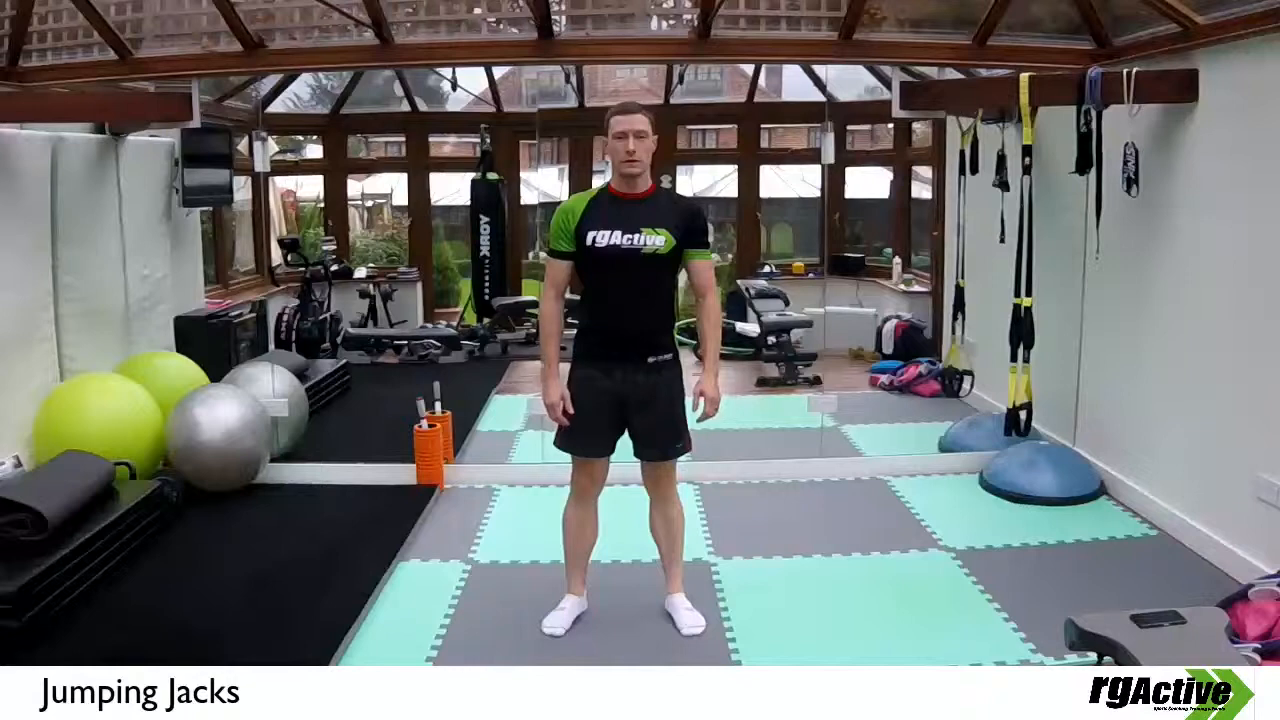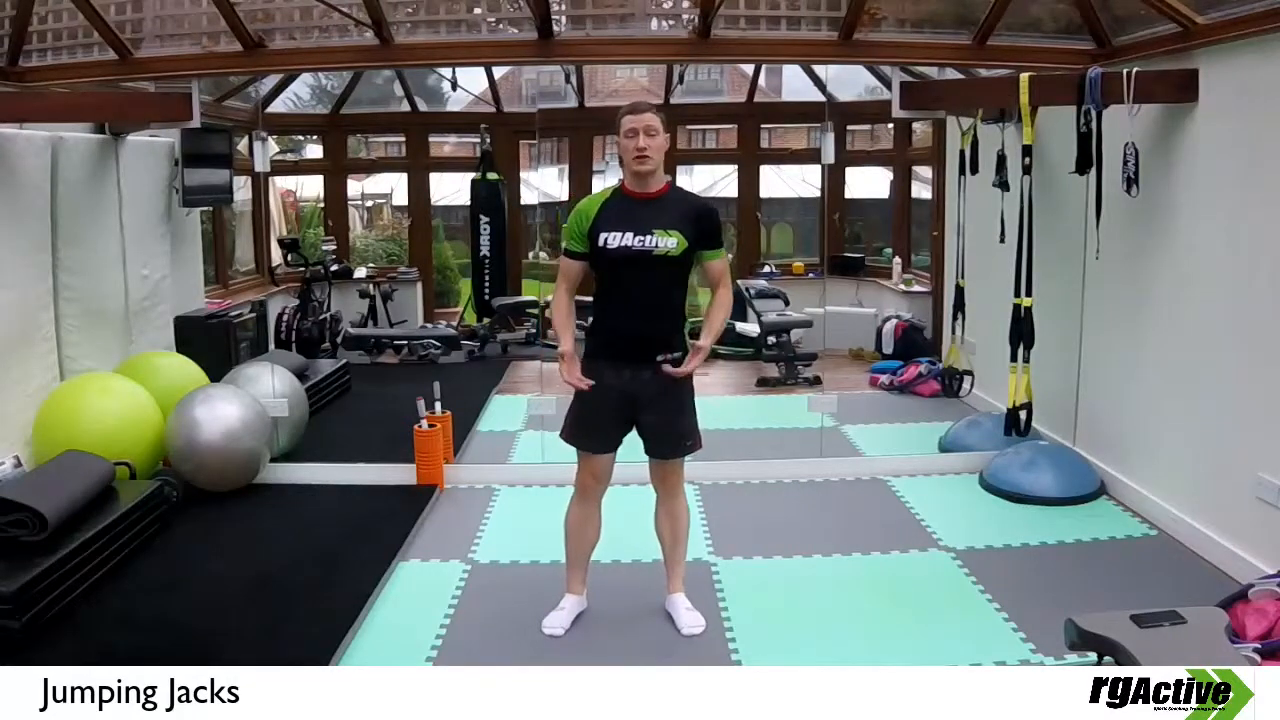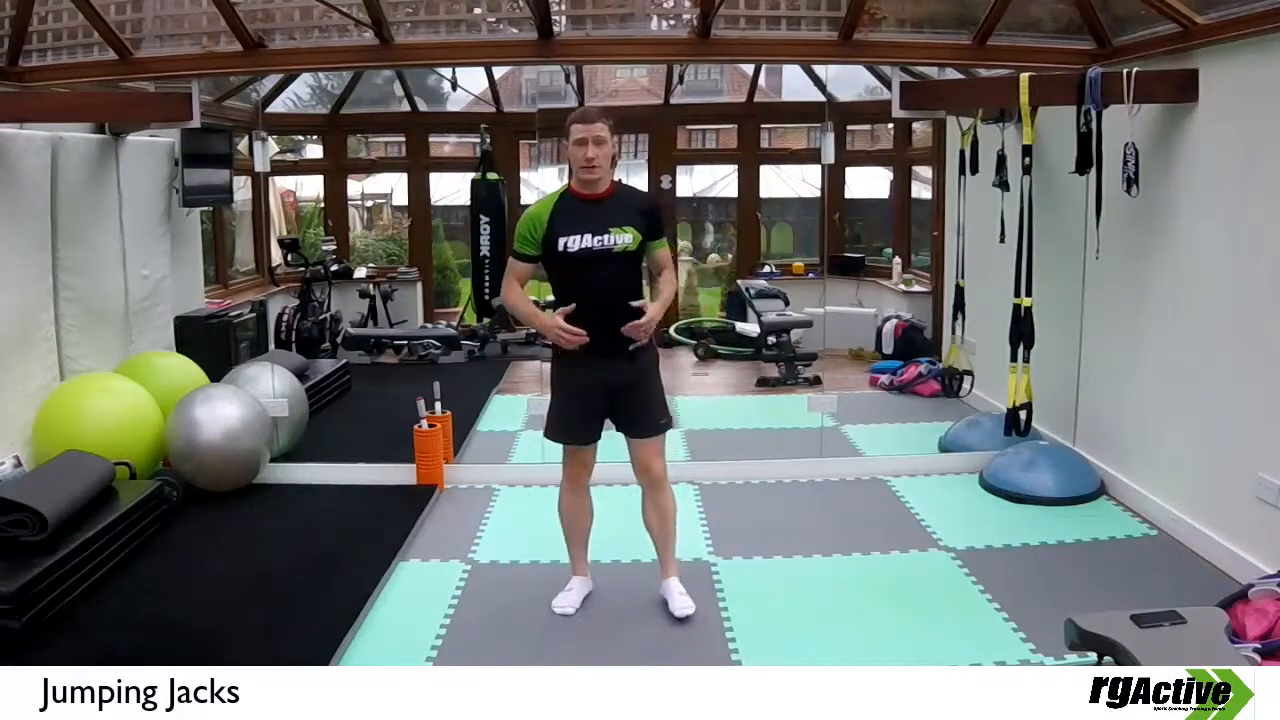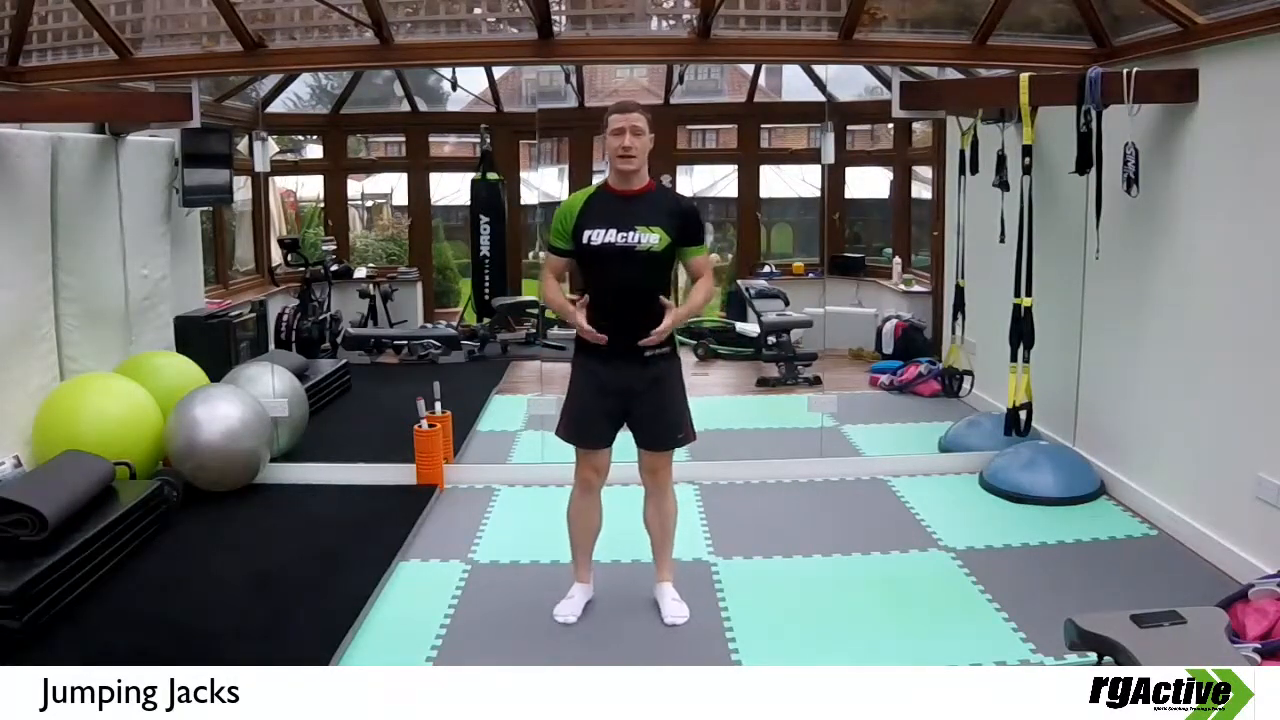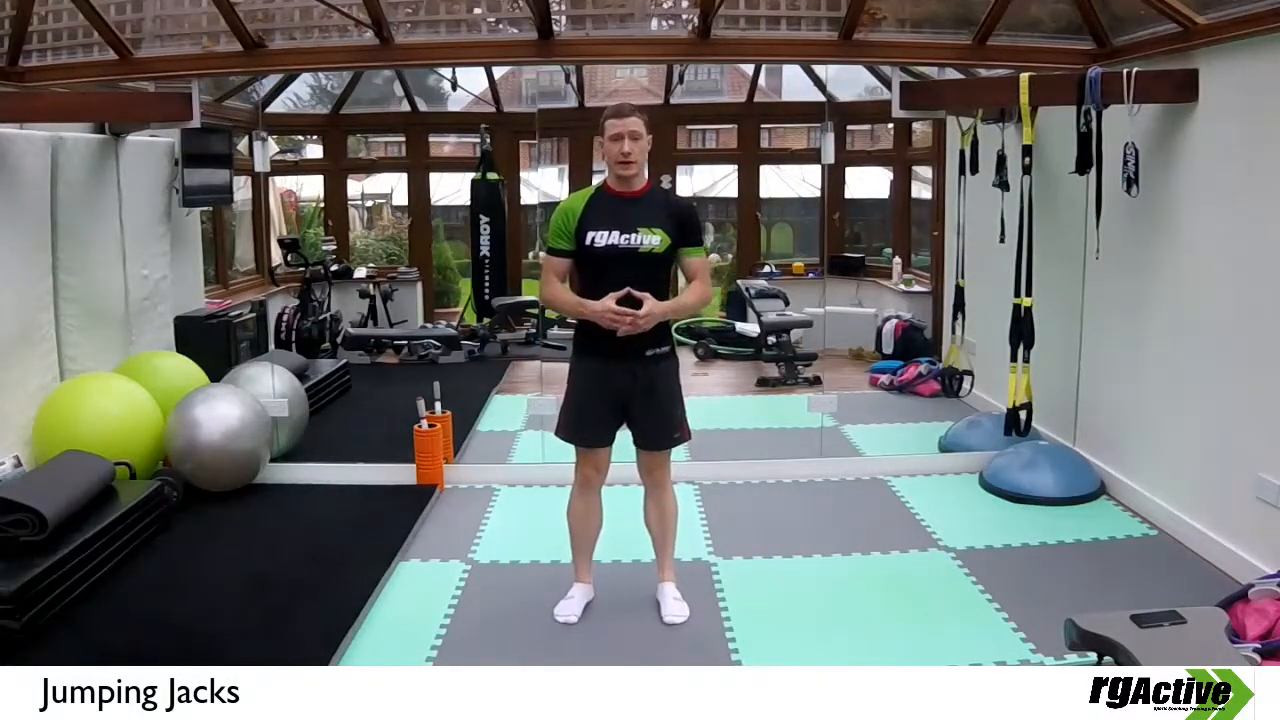
dt=1s
person 1, frame 1
left shoulder: (683, 212)
right shoulder: (576, 211)
left elbow: (706, 294)
right elbow: (553, 295)
left wrist: (710, 371)
right wrist: (551, 374)
left hip: (658, 371)
right hip: (592, 371)
left knee: (662, 485)
right knee: (584, 486)
left ankle: (675, 592)
right ankle: (575, 594)
person 1, frame 2
left shoulder: (697, 212)
right shoulder: (591, 210)
left elbow: (721, 286)
right elbow: (565, 287)
left wrist: (705, 343)
right wrist: (565, 346)
left hip: (667, 370)
right hip: (602, 370)
left knee: (670, 483)
right knee: (589, 484)
left ankle: (675, 592)
right ankle: (575, 593)
person 1, frame 3
left shoulder: (642, 207)
right shoulder: (543, 215)
left elbow: (666, 270)
right elbow: (511, 287)
left wrist: (658, 308)
right wrist: (542, 321)
left hip: (635, 359)
right hip: (576, 362)
left knee: (653, 473)
right knee: (575, 472)
left ankle: (669, 577)
right ankle: (579, 575)
person 1, frame 4
left shoulder: (679, 209)
right shoulder: (576, 207)
left elbow: (704, 279)
right elbow: (550, 277)
left wrist: (681, 314)
right wrist: (569, 313)
left hip: (656, 363)
right hip: (594, 363)
left knee: (658, 477)
right knee: (588, 477)
left ankle: (664, 581)
right ankle: (582, 581)
person 1, frame 5
left shoulder: (676, 209)
right shoulder: (574, 209)
left elbow: (702, 286)
right elbow: (550, 287)
left wrist: (662, 308)
right wrist: (592, 308)
left hip: (654, 362)
right hip: (593, 362)
left knee: (657, 474)
right knee: (588, 474)
left ankle: (666, 581)
right ankle: (582, 581)
